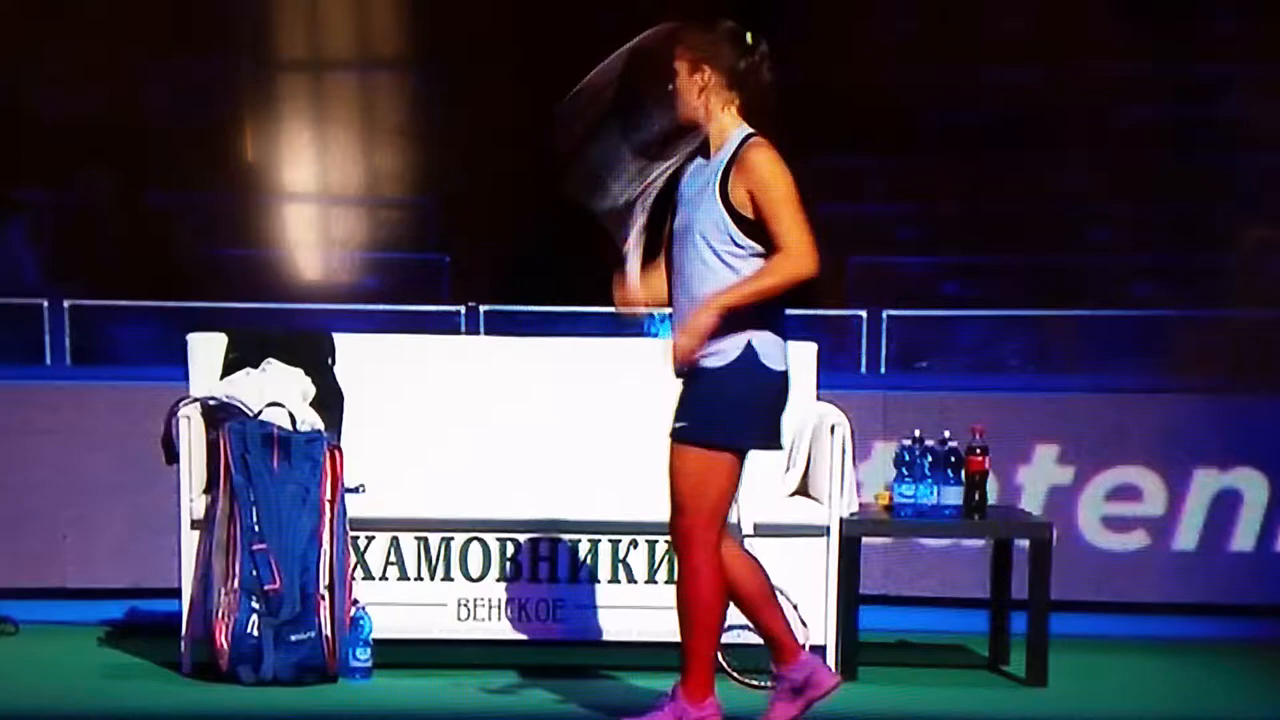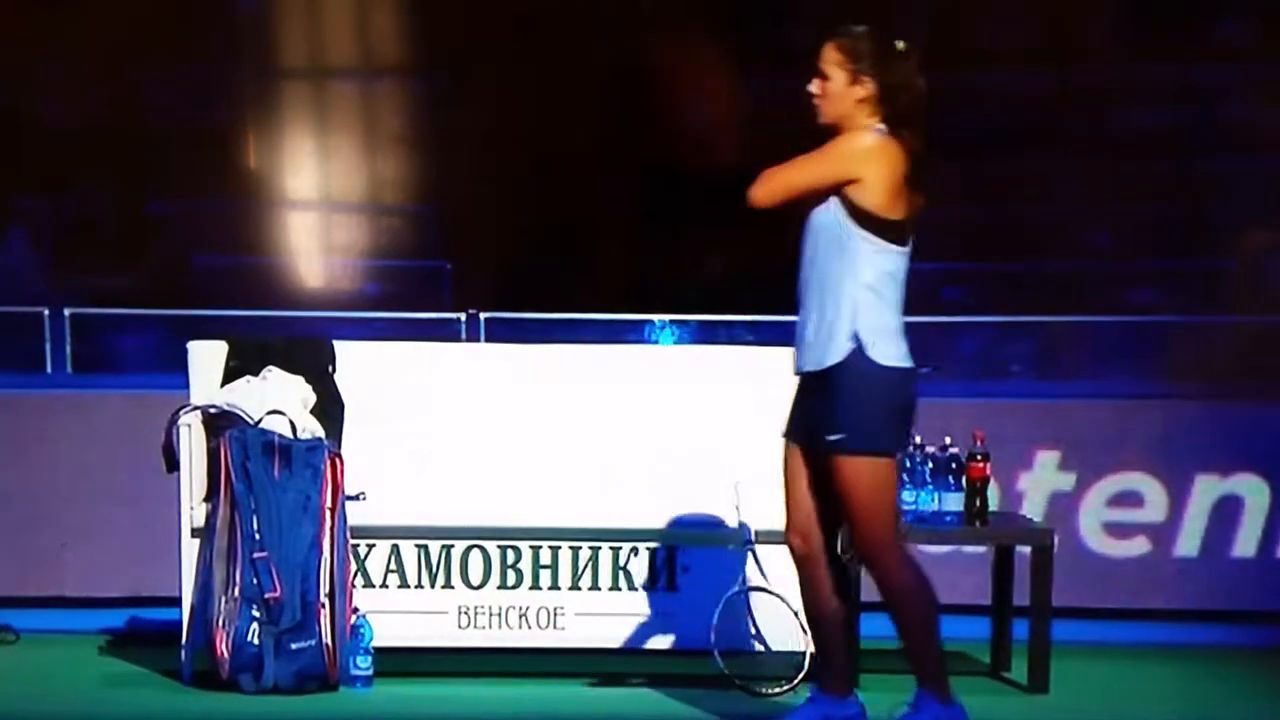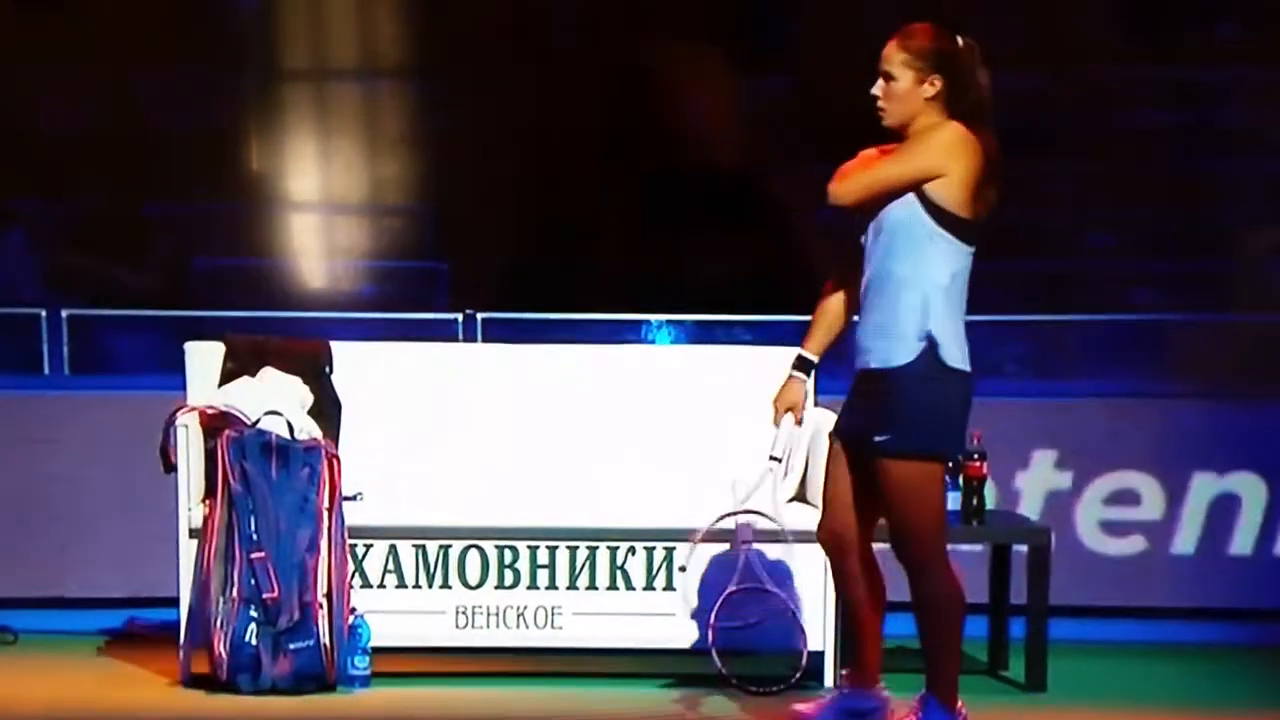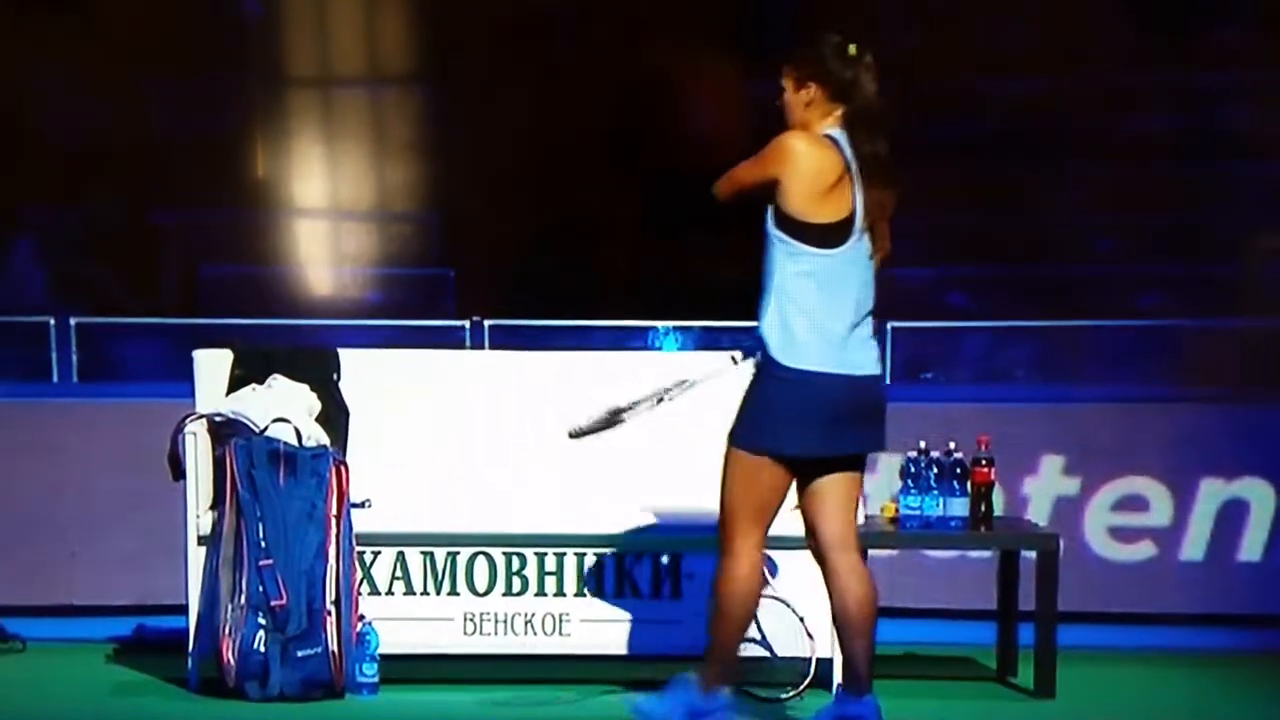
dt=1s
person 1, frame 1
left shoulder: (753, 158)
right shoulder: (696, 167)
left elbow: (800, 257)
left wrist: (710, 309)
right wrist: (646, 287)
left hip: (736, 371)
right hip: (712, 371)
left knee: (695, 538)
right knee: (710, 537)
right ankle: (795, 663)
person 1, frame 2
left shoulder: (871, 149)
right shoulder: (850, 170)
left elbow: (762, 192)
left wrist: (795, 167)
left hip: (863, 377)
right hip: (825, 377)
left knee: (879, 551)
right knee: (807, 544)
person 1, frame 3
left shoulder: (953, 145)
right shoulder: (898, 164)
left elbow: (840, 192)
right elbow: (857, 275)
left wrist: (864, 163)
right wrist: (806, 363)
left hip: (921, 378)
right hip: (877, 376)
left knee: (920, 550)
right knee: (842, 537)
person 1, frame 4
left shoulder: (797, 150)
right shoulder: (863, 164)
left elbow: (724, 189)
left hip: (795, 378)
right hip: (854, 380)
left knee: (741, 539)
right knee: (838, 546)
